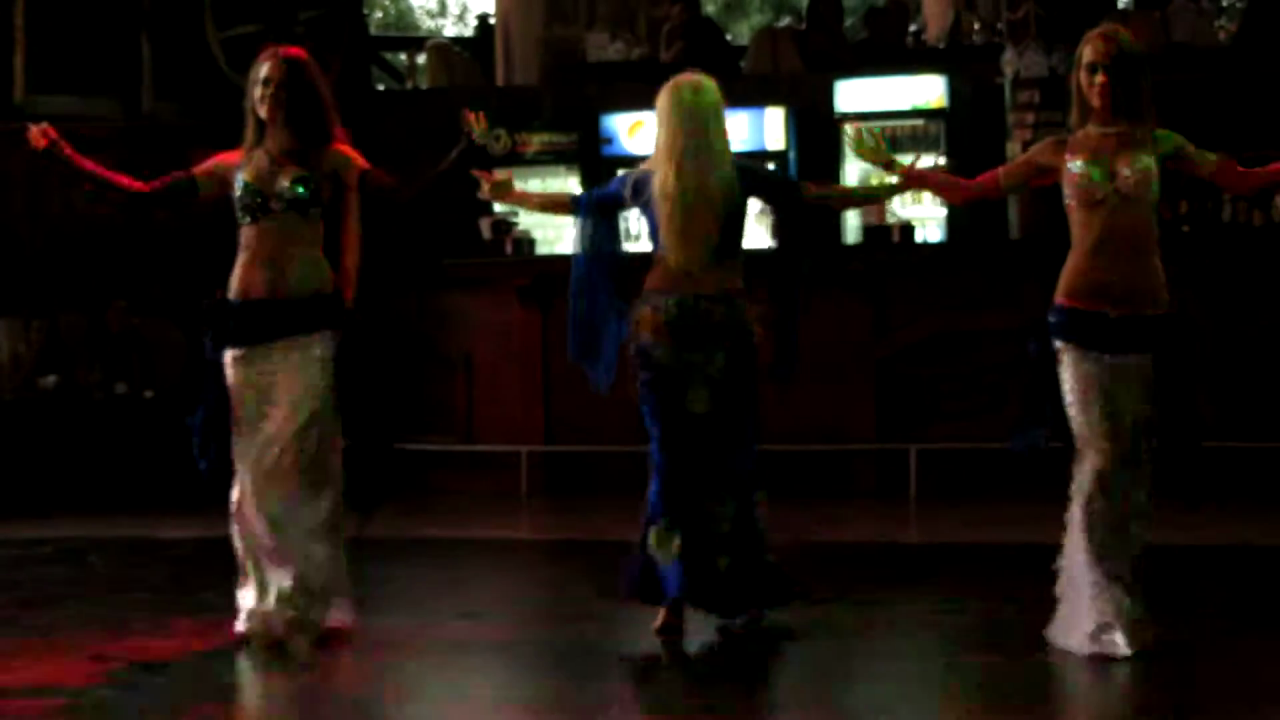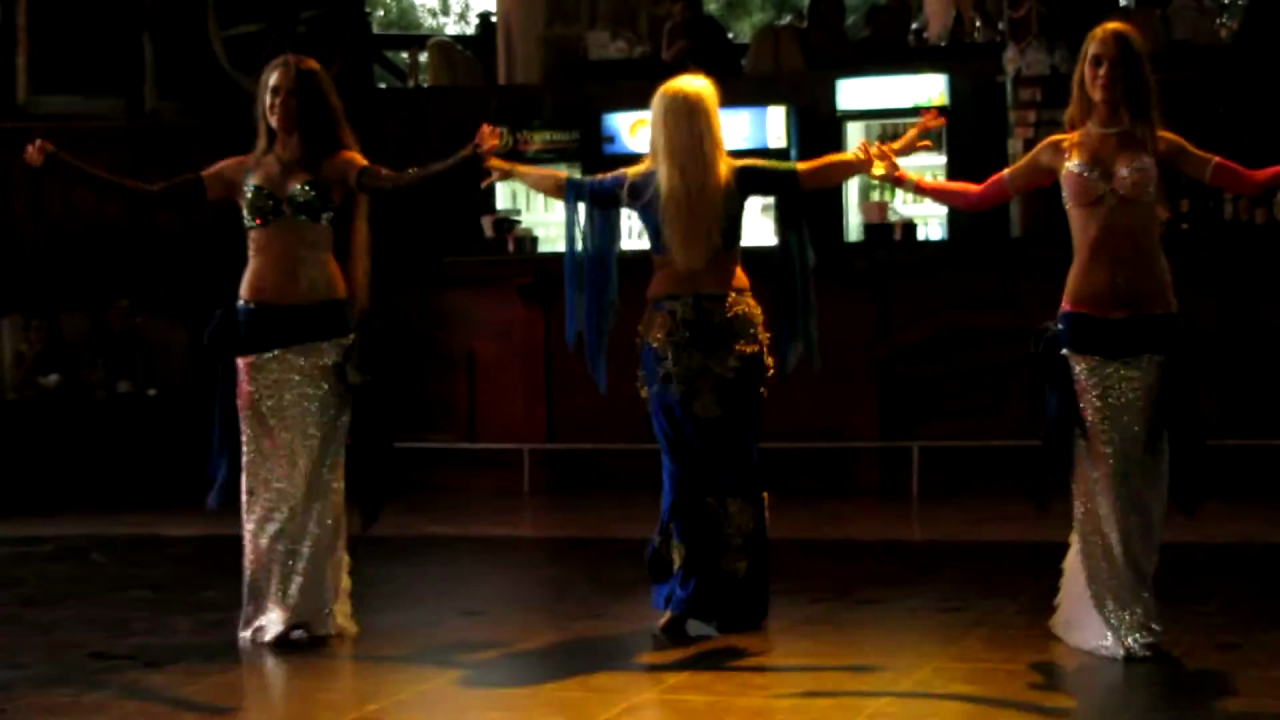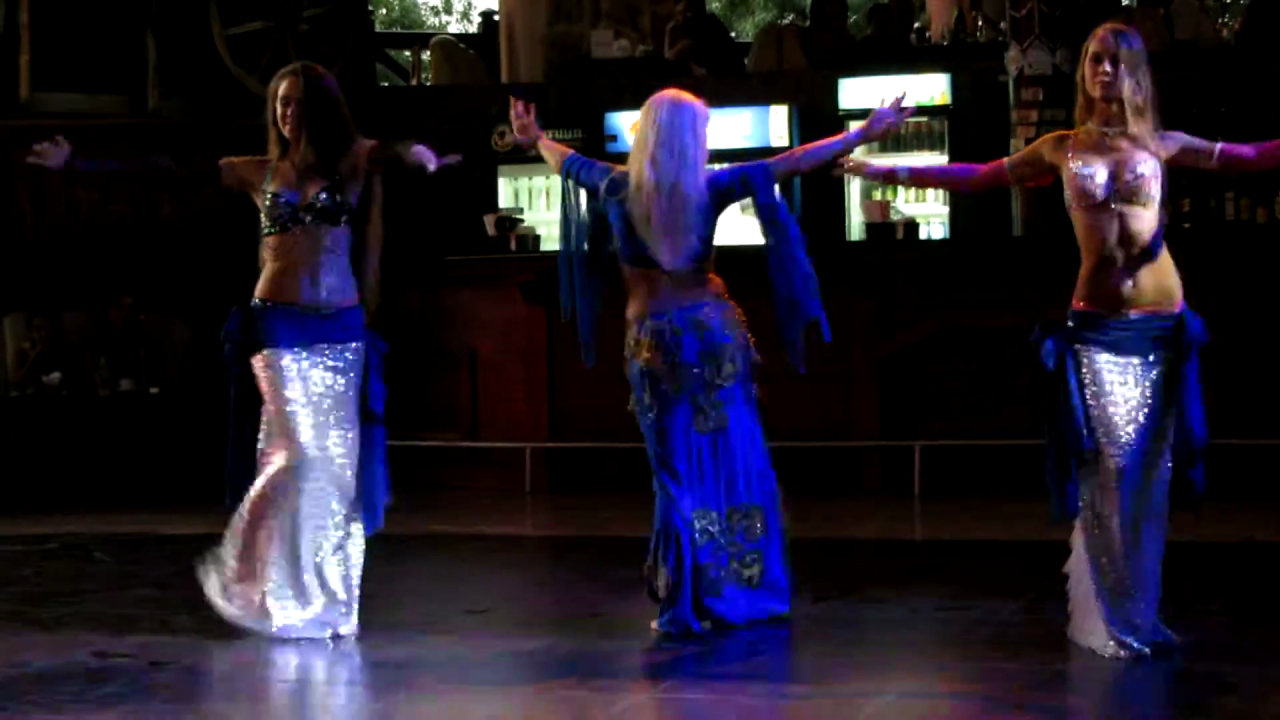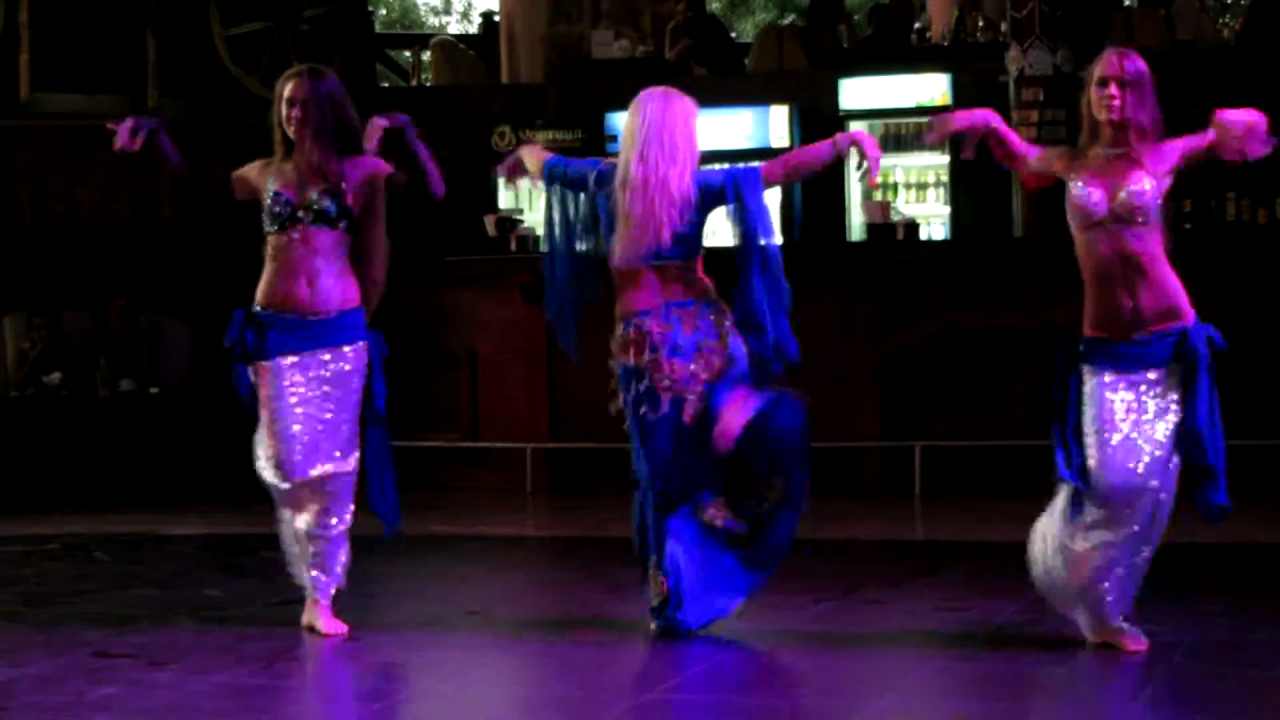
dt=0.3s
person 1, frame 1
left shoulder: (1158, 144)
right shoulder: (1058, 150)
right elbow: (971, 190)
right wrist: (898, 168)
left hip: (1146, 320)
right hip: (1081, 320)
left knee: (1133, 467)
right knee: (1099, 465)
left ankle: (1115, 609)
right ankle: (1101, 619)
person 1, frame 2
left shoulder: (1159, 146)
right shoulder: (1059, 150)
right elbow: (979, 197)
right wrist: (903, 178)
left hip: (1153, 321)
right hip: (1087, 323)
left knee: (1144, 468)
right knee: (1102, 469)
left ankle: (1130, 610)
right ankle: (1110, 618)
person 1, frame 3
left shoulder: (1159, 144)
right shoulder: (1060, 148)
right elbow: (977, 177)
right wrist: (894, 173)
left hip: (1161, 322)
right hip: (1096, 325)
left knee: (1148, 469)
right knee: (1106, 469)
left ankle: (1135, 612)
right ankle: (1112, 618)
person 1, frame 4
left shoulder: (1161, 157)
right shoulder: (1070, 163)
left elbow: (1254, 140)
right elbow: (1020, 154)
left wrist: (1238, 122)
right wrist: (975, 121)
left hip: (1167, 338)
right hip: (1104, 344)
left knee: (1153, 477)
right knee: (1116, 476)
left ankle: (1105, 605)
person 2, frame 1
left shoulder: (331, 159)
right shoulder: (232, 164)
right elbow: (147, 193)
left wrist: (463, 149)
right wrist: (63, 152)
left hip: (311, 320)
right hip: (248, 322)
left knee: (307, 459)
right knee: (256, 465)
left ankle: (317, 603)
right ankle: (266, 604)
person 2, frame 2
left shoulder: (338, 164)
right shoulder: (243, 170)
left elbow: (403, 182)
right elbow: (155, 195)
left wrist: (470, 154)
right wrist: (65, 164)
left hip: (325, 325)
right hip: (263, 325)
left knee: (319, 466)
right knee: (269, 468)
left ankle: (320, 605)
right ankle: (273, 608)
person 2, frame 3
left shoulder: (354, 161)
right shoulder: (258, 172)
left elbow: (399, 153)
left wrist: (421, 153)
right wrist: (77, 163)
left hip: (342, 328)
right hip: (279, 326)
left knee: (334, 464)
right knee: (297, 457)
left ankle: (320, 601)
right ankle: (265, 595)
person 2, frame 4
left shoulder: (356, 169)
right shoulder: (263, 173)
right wrist: (154, 135)
left hip: (340, 329)
right hip: (276, 329)
left knee: (334, 462)
right knee: (294, 461)
left ankle: (318, 598)
person 3, frame 1
left shoulder: (643, 180)
right shoulder: (739, 176)
left elbow: (574, 204)
right elbow: (825, 199)
left wrist: (511, 196)
right wrist: (896, 189)
left hip: (660, 321)
right hip: (724, 321)
left knee: (673, 457)
right knee: (730, 459)
left ankle: (673, 592)
right ankle: (740, 597)
person 3, frame 2
left shoulder: (639, 184)
right shoulder: (734, 177)
left elbow: (566, 186)
right elbow: (816, 175)
left wrist: (505, 170)
right wrist: (892, 152)
left hip: (669, 326)
right hip: (732, 323)
left knee: (685, 464)
right knee: (735, 462)
left ankle: (689, 598)
right ankle: (740, 602)
person 3, frame 3
left shoulder: (615, 186)
right shoulder: (710, 187)
left elbow: (564, 159)
right elbow: (790, 163)
left wrist: (534, 136)
right wrist: (865, 133)
left hip: (653, 339)
right hip: (714, 327)
left knee: (678, 474)
right knee: (738, 460)
left ankle: (683, 609)
right ankle: (751, 594)
person 3, frame 4
left shoulder: (604, 179)
right shoulder: (698, 185)
left elbow: (542, 163)
right elbow: (784, 168)
left wrist: (522, 157)
right wrist: (845, 144)
left hip: (638, 336)
right hip: (701, 326)
left knee: (661, 468)
left ankle: (674, 604)
right ankle: (737, 420)
